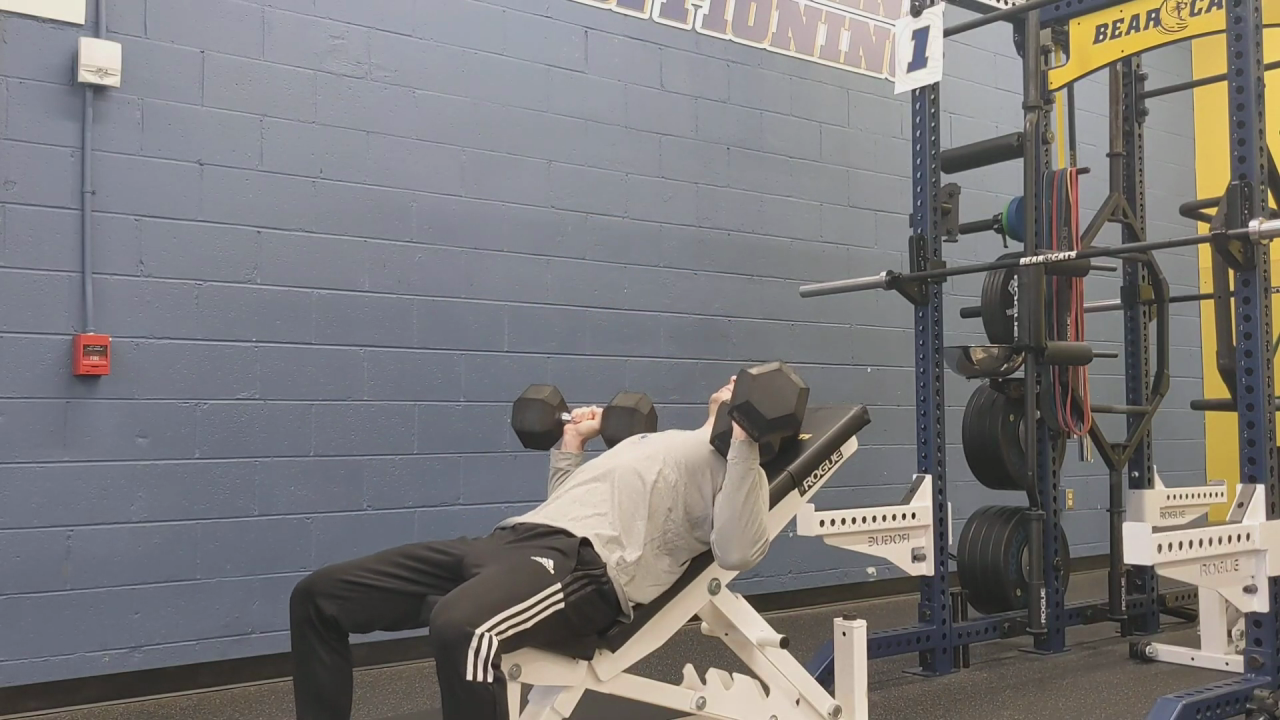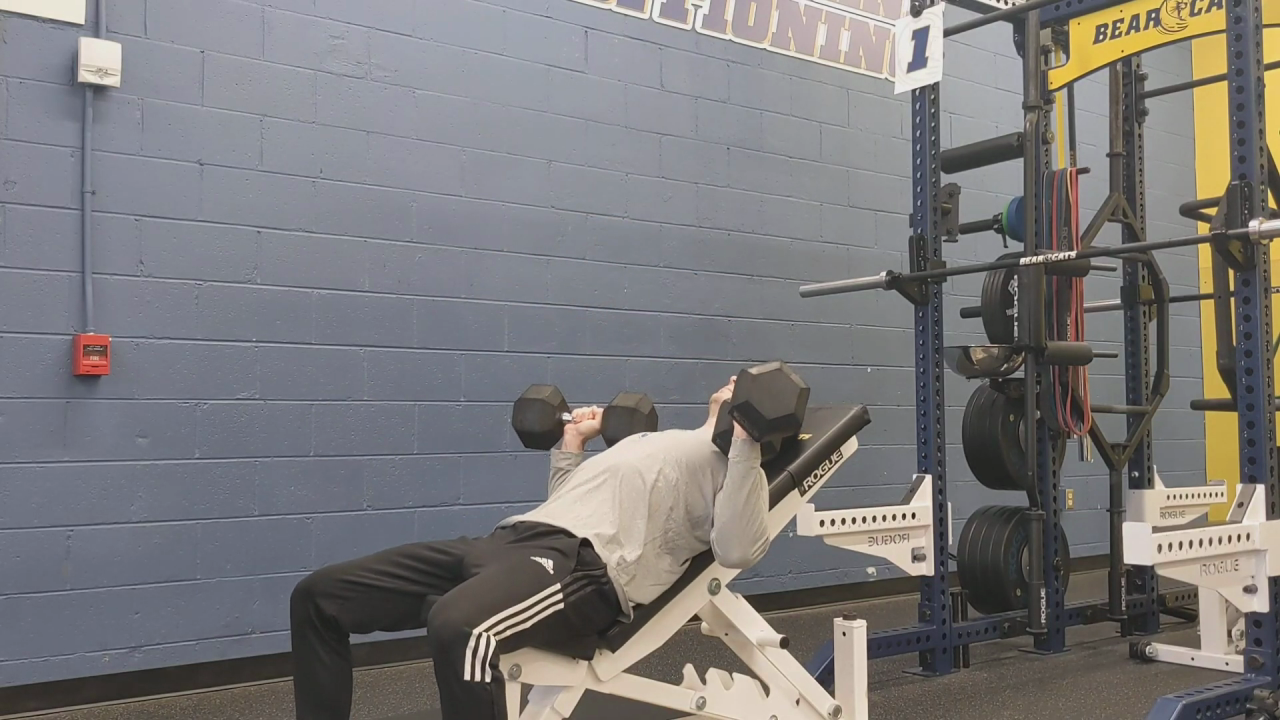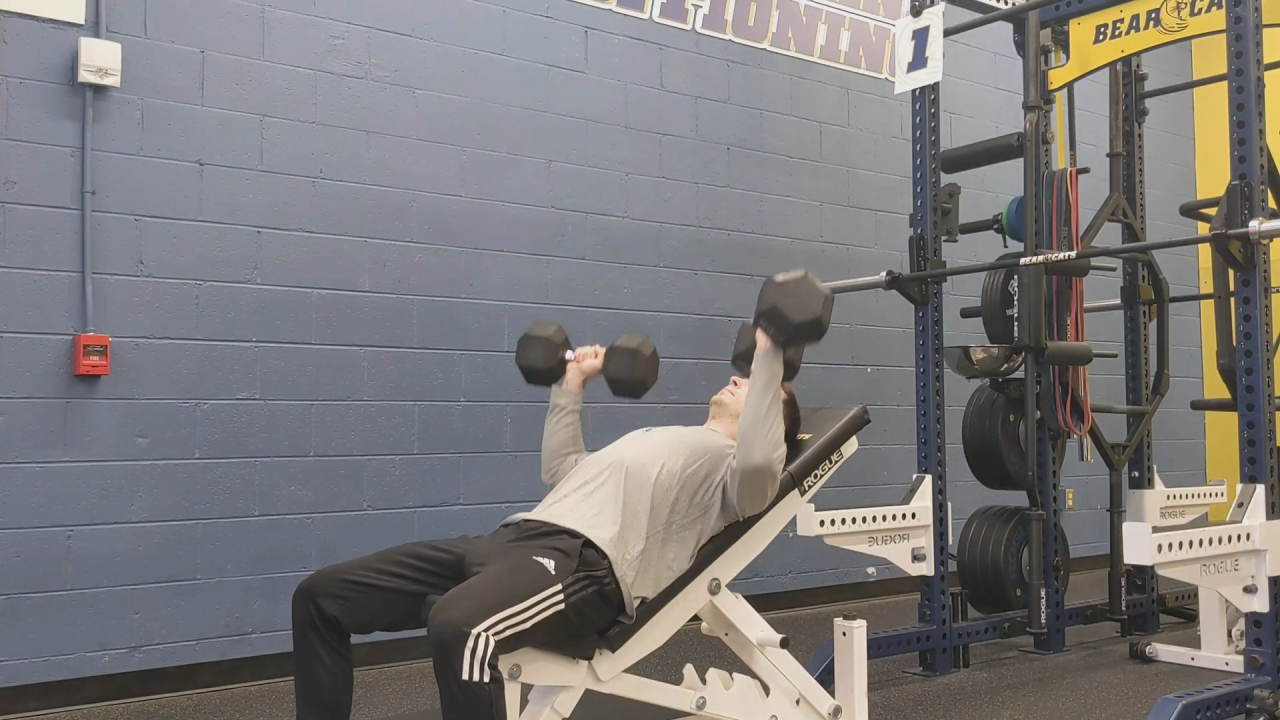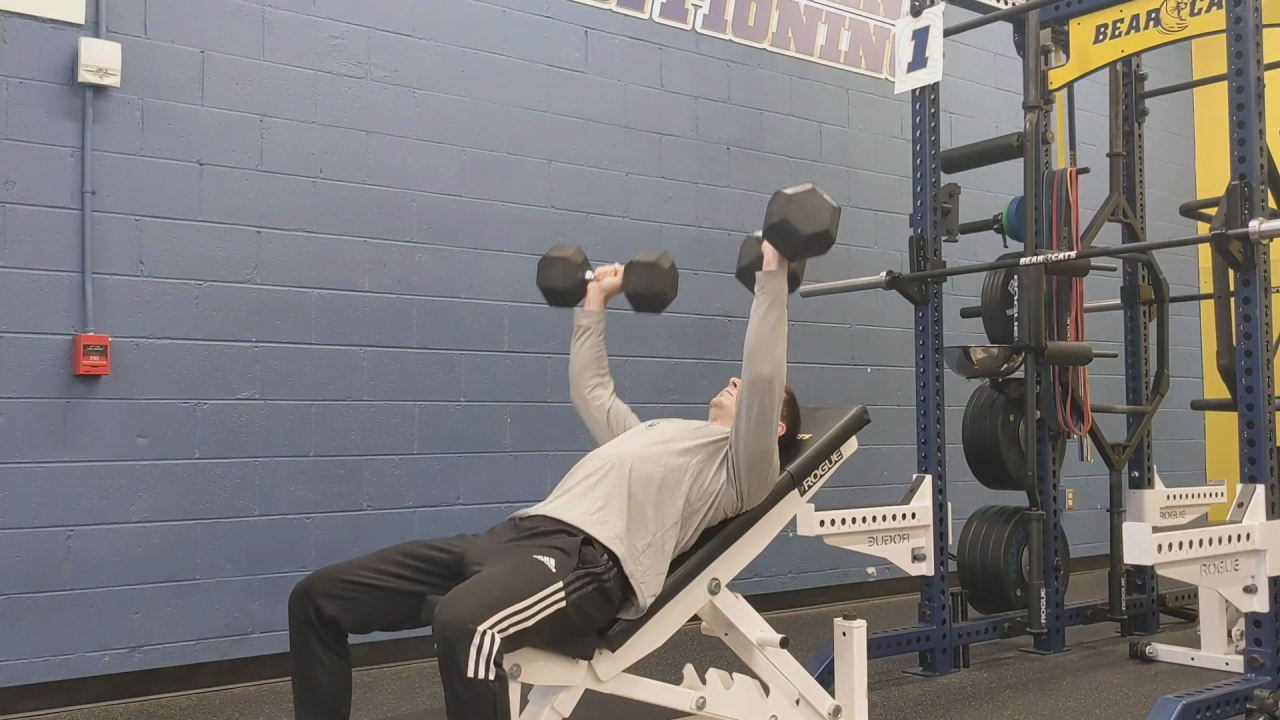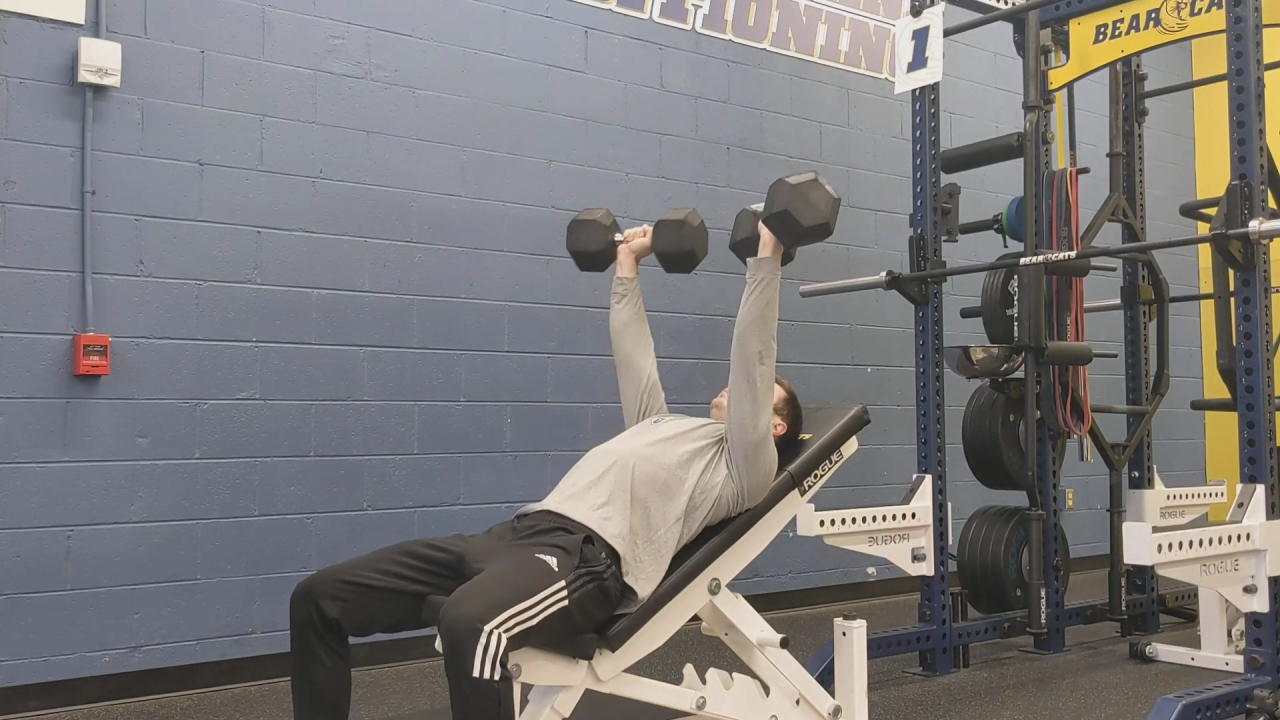
dt=0.3s
person 1, frame 1
left shoulder: (735, 462)
right shoulder: (658, 441)
left elbow: (737, 551)
left wrist: (743, 439)
right wrist: (572, 441)
left hip: (582, 564)
right hip: (513, 539)
left knee: (461, 630)
right knee: (318, 596)
person 1, frame 2
left shoulder: (734, 461)
right shoulder: (660, 441)
left elbow: (737, 549)
left wrist: (746, 440)
right wrist: (573, 442)
left hip: (580, 563)
right hip: (512, 538)
left knee: (459, 630)
right knee: (319, 596)
person 1, frame 3
left shoulder: (731, 465)
right shoulder: (660, 436)
left elbow: (760, 459)
right elbow: (559, 469)
left wrist: (769, 353)
right wrist: (573, 382)
left hip: (584, 564)
right hip: (516, 537)
left knee: (459, 629)
right knee: (321, 595)
person 1, frame 4
left shoulder: (740, 467)
right shoulder: (658, 431)
left elbow: (765, 375)
right elbow: (590, 392)
left wrist: (772, 275)
right wrist: (594, 302)
left hip: (585, 561)
right hip: (513, 535)
left knee: (465, 628)
right knee: (317, 597)
person 1, frame 5
left shoulder: (742, 463)
right shoulder: (665, 428)
left elbow: (753, 358)
right elbow: (634, 356)
left wrist: (765, 256)
right wrist: (627, 262)
left hip: (586, 557)
right hip: (517, 534)
left knee: (470, 626)
right knee: (319, 598)
